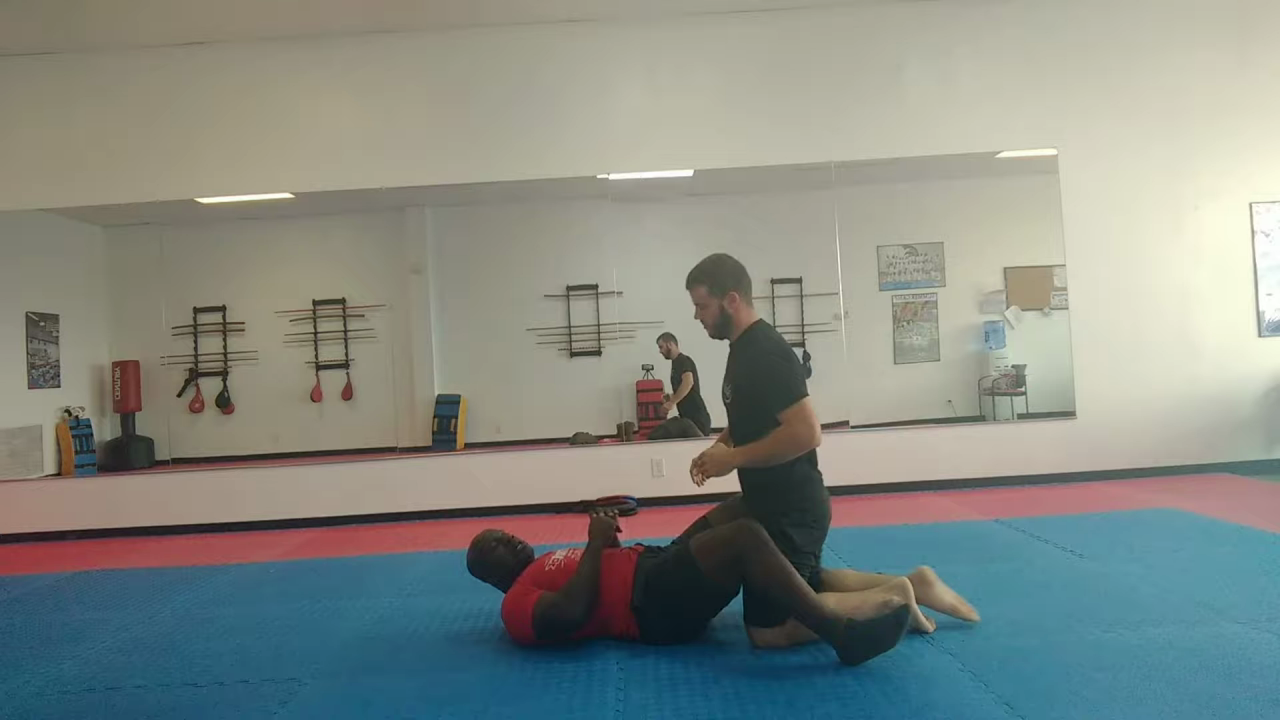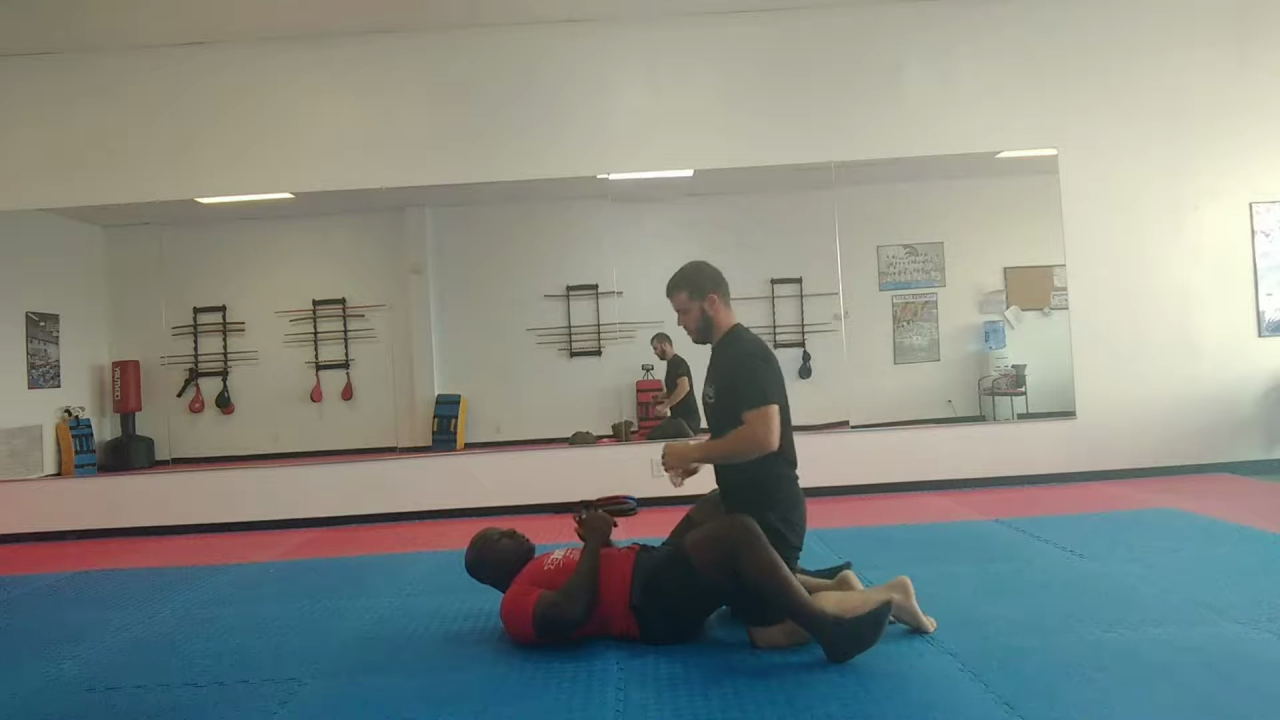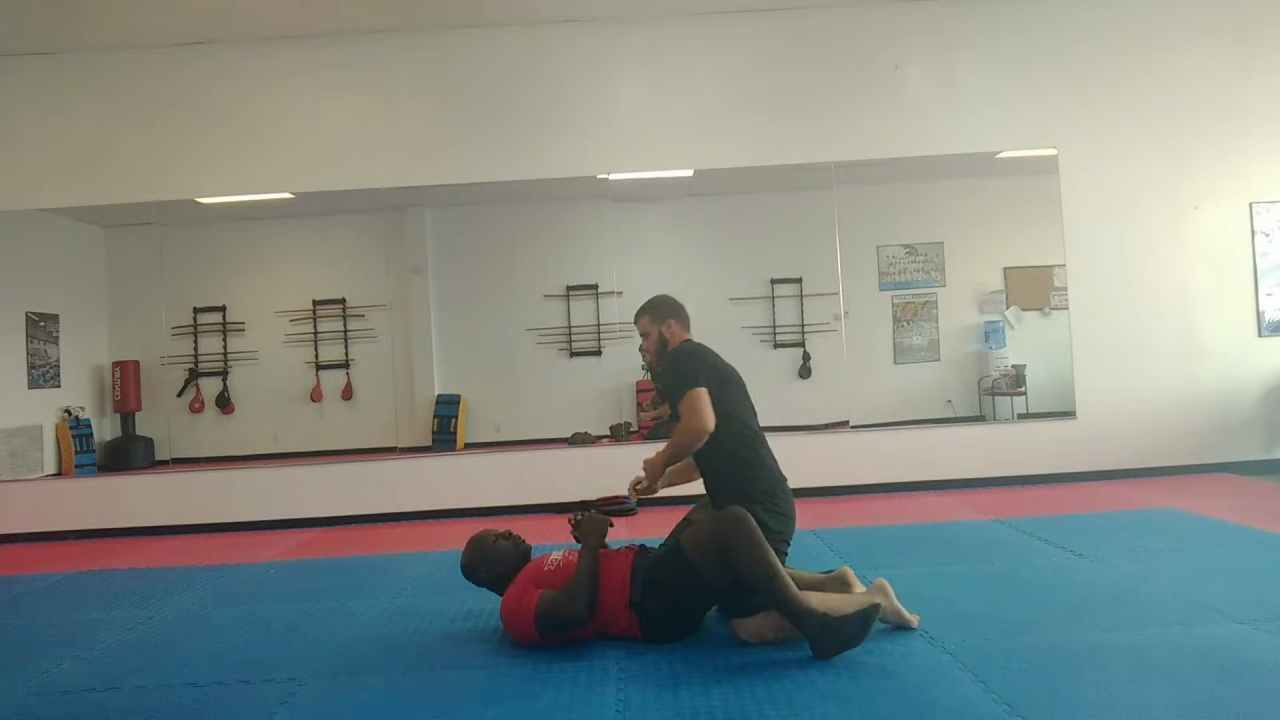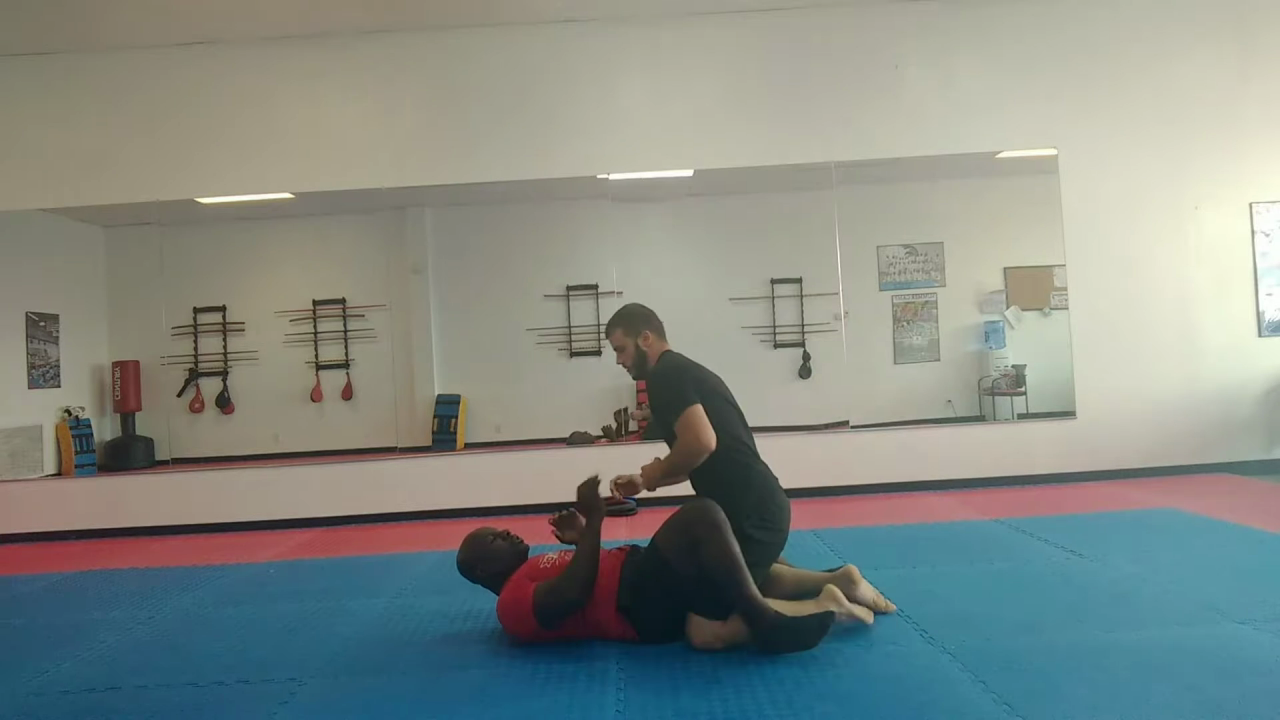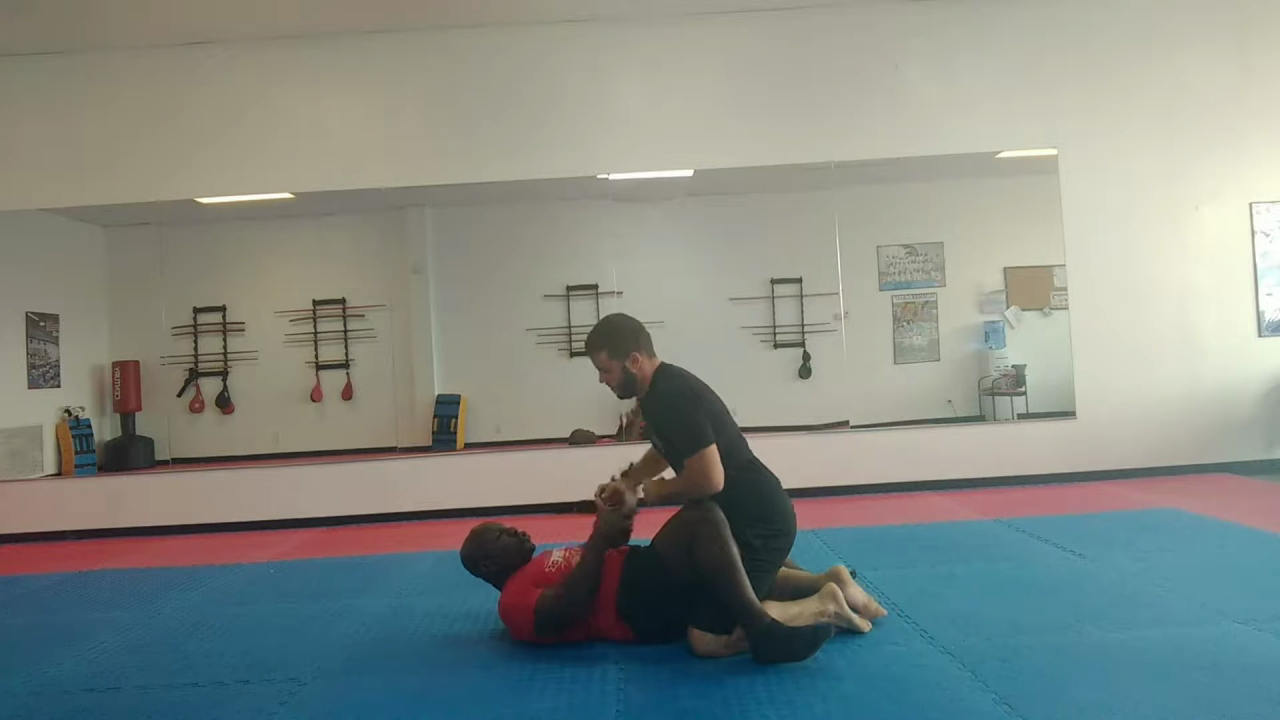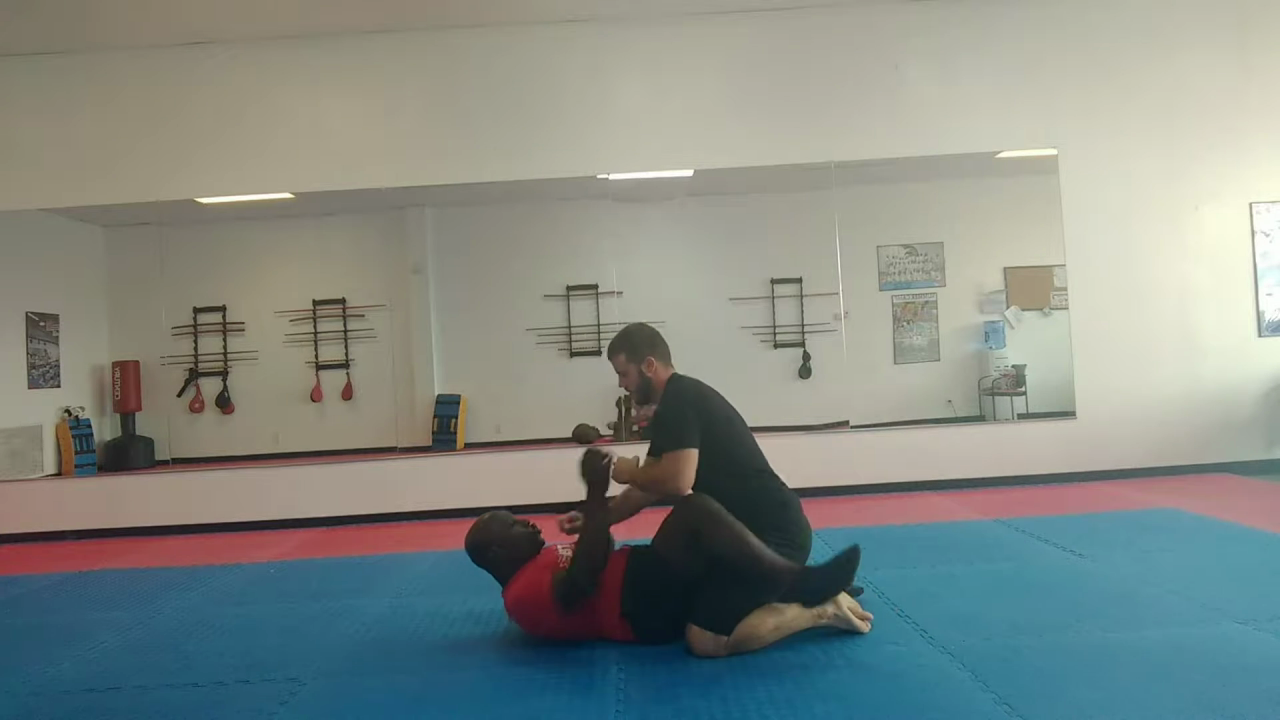
dt=0.3s
person 1, frame 1
left shoulder: (544, 566)
right shoulder: (519, 605)
right elbow: (575, 611)
left wrist: (606, 539)
right wrist: (595, 542)
left hip: (661, 568)
right hip: (661, 605)
right knee: (742, 535)
right ankle: (842, 633)
person 1, frame 2
left shoulder: (540, 568)
right shoulder: (517, 605)
right elbow: (573, 611)
left wrist: (599, 541)
right wrist: (594, 545)
right hip: (657, 606)
right knee: (736, 532)
right ankle: (828, 629)
person 1, frame 3
left shoulder: (536, 572)
right shoulder: (518, 604)
right elbow: (575, 608)
left wrist: (588, 542)
right wrist: (593, 543)
left hip: (655, 569)
right hip: (659, 603)
right knee: (731, 522)
right ankle: (818, 626)
person 1, frame 4
left shoulder: (530, 572)
right shoulder: (514, 603)
right elbow: (576, 592)
left wrist: (581, 539)
right wrist: (592, 523)
left hip: (643, 573)
right hip: (647, 603)
right knee: (701, 514)
left ankle: (824, 598)
right ankle: (766, 623)
person 1, frame 5
left shoulder: (542, 561)
right shoulder: (516, 601)
left elbow: (613, 543)
right elbow: (574, 607)
left wrist: (622, 513)
right wrist: (597, 538)
left hip: (646, 579)
right hip: (645, 604)
right knee: (701, 517)
left ankle: (824, 591)
right ankle: (764, 628)
person 1, frame 6
left shoulder: (539, 560)
right shoulder: (524, 594)
left elbow: (600, 553)
right elbow: (585, 576)
right wrist: (594, 496)
left hip: (653, 584)
right hip: (650, 601)
right knee: (697, 509)
left ankle: (820, 606)
right ankle: (796, 580)
person 2, frame 1
left shoulder: (766, 353)
right shoulder: (745, 347)
left elbow: (807, 433)
left wrist: (731, 459)
right wrist: (721, 447)
left hip: (793, 508)
right hip: (766, 499)
left knee: (770, 635)
person 2, frame 2
left shoulder: (746, 354)
right shoulder: (725, 350)
left elbow: (763, 437)
left wrist: (692, 454)
right wrist: (695, 457)
left hip: (768, 509)
right hip: (739, 500)
left knee: (767, 630)
person 2, frame 3
left shoulder: (680, 359)
right shoulder: (704, 364)
left elbow: (701, 425)
left wrist: (658, 464)
right wrist: (661, 480)
left hip: (757, 505)
right hip: (751, 498)
left knee: (753, 627)
right ankle: (830, 584)
person 2, frame 4
left shoulder: (666, 375)
right shoulder: (684, 371)
left elbow: (702, 442)
left wrist: (655, 473)
right wrist: (645, 482)
left hip: (752, 511)
right hip: (758, 503)
right ankle: (834, 584)
person 2, frame 5
left shoulder: (671, 397)
right shoulder: (670, 386)
left elbow: (709, 479)
right elbow: (663, 450)
left wrist: (656, 492)
right wrist: (625, 482)
left hip: (756, 522)
right hip: (755, 513)
left knee: (708, 639)
person 2, frame 6
left shoulder: (677, 402)
right shoulder: (681, 396)
left elbow: (677, 482)
right elbow: (663, 480)
left wrist: (627, 473)
left hip: (773, 533)
right hip: (768, 523)
left knee: (706, 638)
